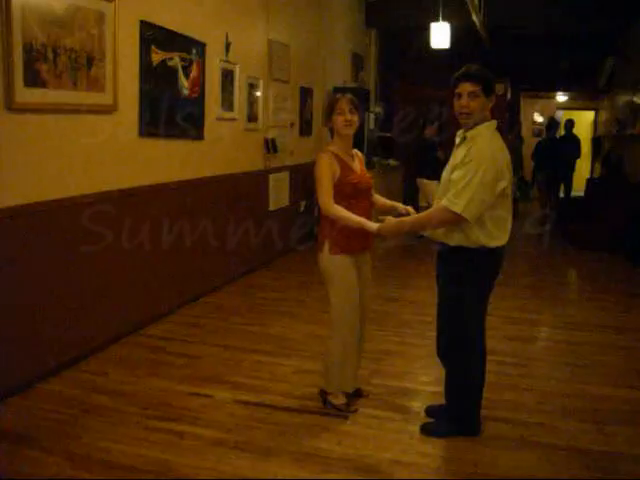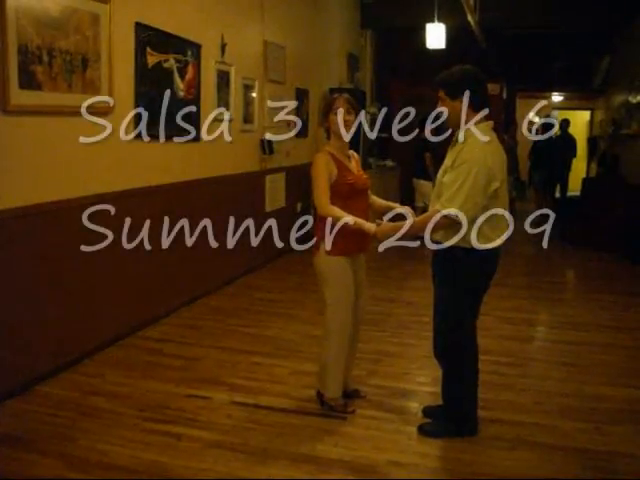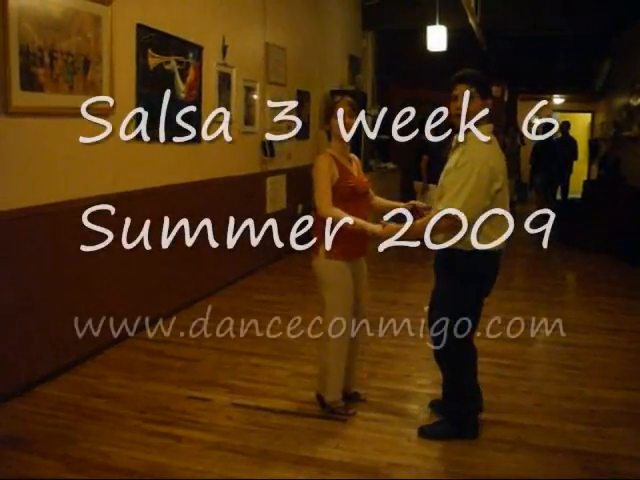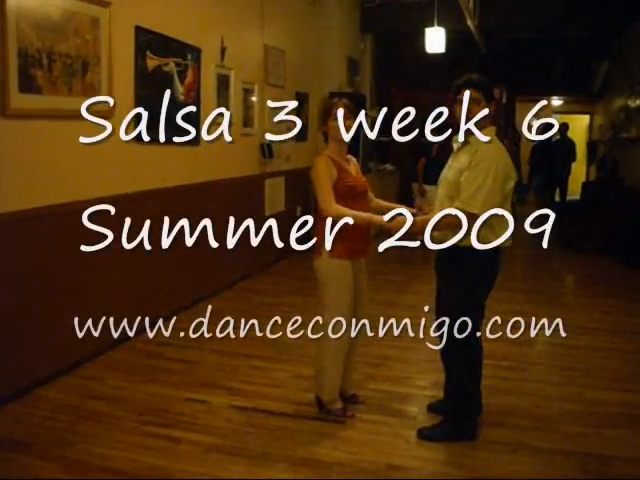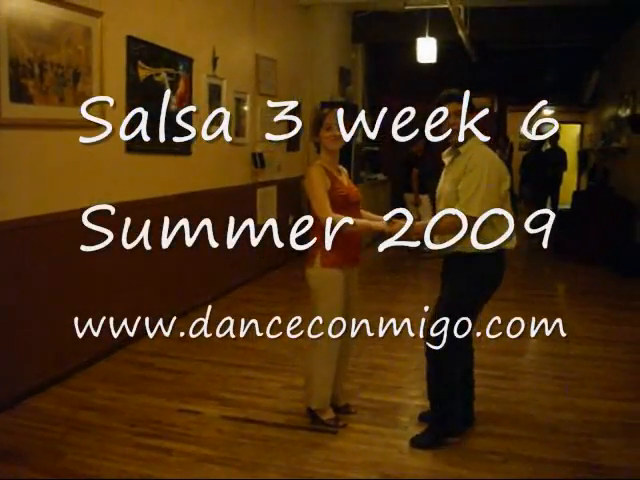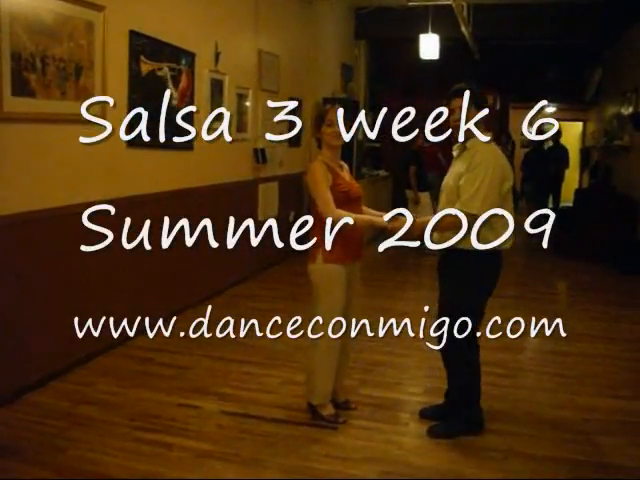
dt=0.4s
person 1, frame 1
left shoulder: (486, 150)
right shoulder: (469, 141)
left elbow: (454, 213)
left wrist: (401, 226)
right wrist: (414, 217)
left hip: (471, 257)
right hip: (459, 253)
left knee: (460, 338)
right knee: (454, 336)
left ankle: (463, 418)
right ankle: (458, 404)
person 1, frame 2
left shoulder: (477, 152)
right shoulder: (473, 141)
left elbow: (448, 216)
left wrist: (397, 229)
right wrist: (414, 222)
left hip: (466, 257)
right hip: (460, 253)
left knee: (454, 338)
right knee: (451, 335)
left ankle: (460, 419)
right ankle: (455, 405)
person 1, frame 3
left shoulder: (478, 154)
right shoulder: (473, 145)
left elbow: (450, 218)
left wrist: (401, 232)
right wrist: (425, 210)
left hip: (467, 260)
right hip: (465, 256)
left knee: (450, 338)
right knee: (448, 333)
left ankle: (461, 420)
right ankle: (465, 400)
person 1, frame 4
left shoulder: (490, 154)
right shoulder: (465, 146)
left elbow: (468, 214)
left wrist: (417, 225)
right wrist: (426, 217)
left hip: (473, 257)
right hip: (456, 252)
left knee: (459, 338)
right knee: (453, 332)
left ankle: (461, 421)
right ankle: (461, 400)
person 1, frame 5
left shoulder: (481, 160)
right shoulder: (453, 158)
left elbow: (466, 219)
left wrist: (417, 230)
right wrist: (422, 228)
left hip: (480, 261)
right hip: (461, 257)
left knee: (440, 336)
right knee: (455, 336)
left ankle: (446, 420)
right ankle: (458, 410)
person 1, frame 6
left shoulder: (487, 158)
right shoulder: (463, 152)
left elbow: (465, 217)
left wrist: (418, 225)
right wrist: (423, 224)
left hip: (475, 259)
right hip: (458, 255)
left knee: (458, 338)
right knee: (452, 335)
left ankle: (468, 416)
right ankle: (456, 403)
person 2, frame 1
left shoulder: (358, 156)
right shoulder: (327, 159)
left elbow: (370, 197)
right elbow: (328, 206)
left wrist: (396, 207)
right wrist: (369, 224)
left hip: (360, 248)
right hip: (336, 248)
left knee: (358, 317)
right knee: (345, 318)
left ankle: (347, 381)
right ankle: (332, 388)
person 2, frame 2
left shoulder: (354, 157)
right shoulder: (324, 159)
left elbow: (366, 198)
right elbow: (324, 207)
left wrist: (394, 207)
right wrist: (366, 226)
left hip: (355, 249)
right hip: (332, 249)
left knee: (353, 318)
right knee: (339, 320)
left ankle: (343, 381)
right ankle: (329, 390)
person 2, frame 3
left shoulder: (355, 160)
right shoulder: (325, 162)
left elbow: (369, 200)
right elbow: (325, 210)
left wrist: (403, 206)
right wrist: (370, 227)
left hip: (355, 253)
right hip: (332, 253)
left knee: (355, 320)
right knee: (338, 323)
left ankle: (345, 385)
right ankle: (329, 393)
person 2, frame 4
left shoulder: (352, 161)
right shoulder: (323, 163)
left elbow: (367, 200)
right elbow: (330, 209)
left wrist: (399, 209)
right wrist: (379, 220)
left hip: (355, 252)
right hip: (333, 252)
left knee: (352, 321)
right knee: (336, 322)
left ankle: (342, 386)
right ankle: (327, 394)
person 2, frame 5
left shoulder: (343, 171)
right shoulder: (316, 173)
right elbow: (328, 217)
left wrist: (387, 220)
right wrist: (377, 226)
left hip: (347, 261)
right hip: (326, 262)
left knee: (343, 331)
right knee: (326, 332)
left ankle: (335, 396)
right ankle: (318, 404)
person 2, frame 6
left shoulder: (344, 167)
right shoulder: (318, 168)
right elbow: (331, 213)
left wrist: (387, 216)
right wrist: (378, 222)
left hip: (349, 256)
right hip: (328, 257)
right knee: (327, 328)
left ankle: (335, 391)
right ankle: (318, 399)
